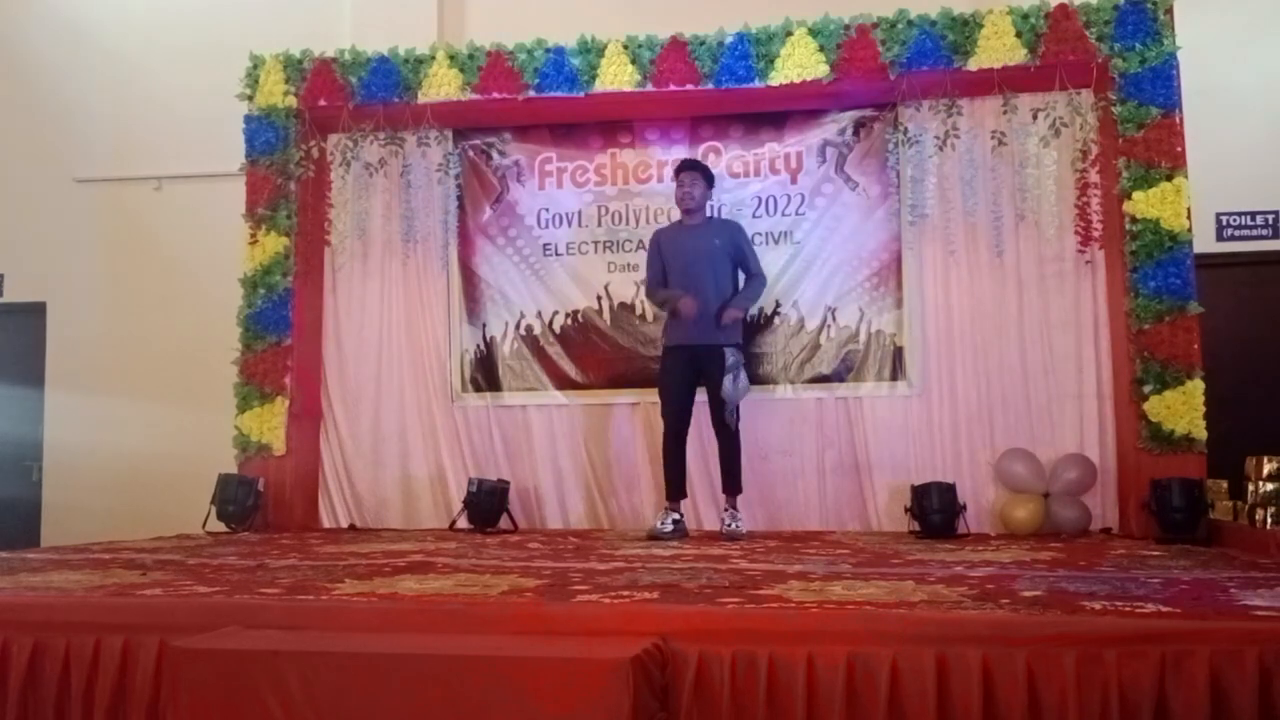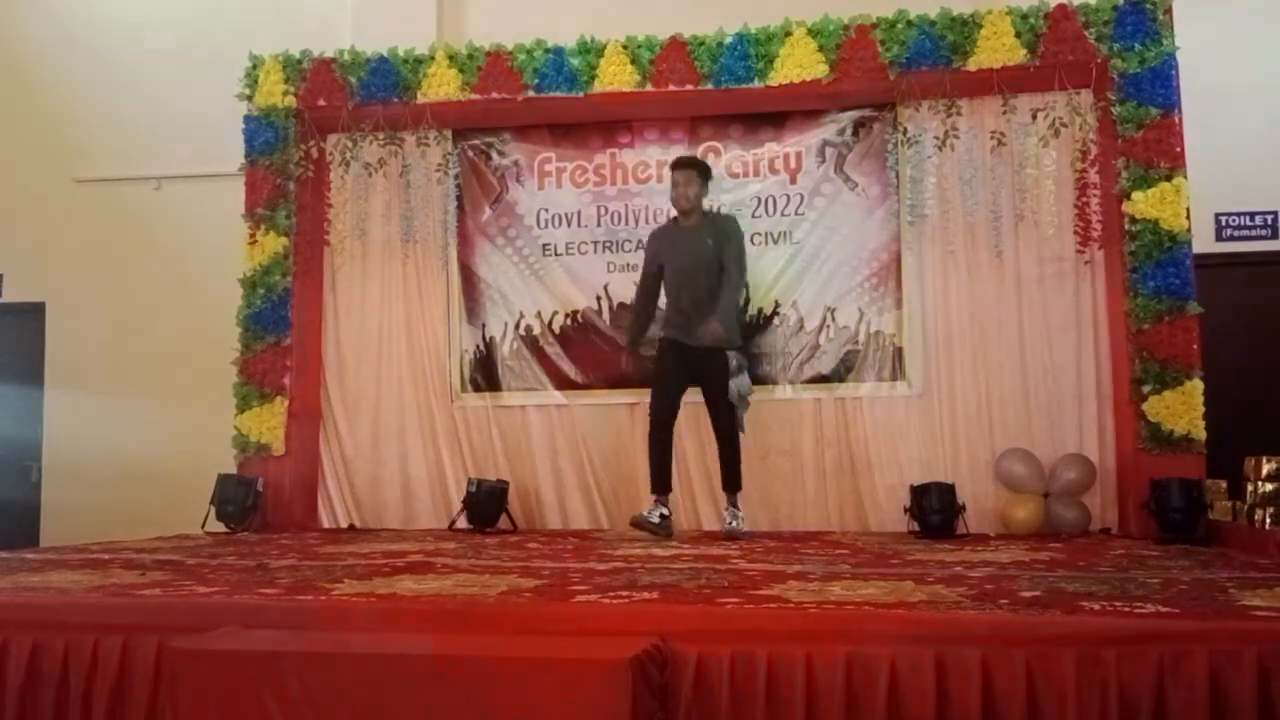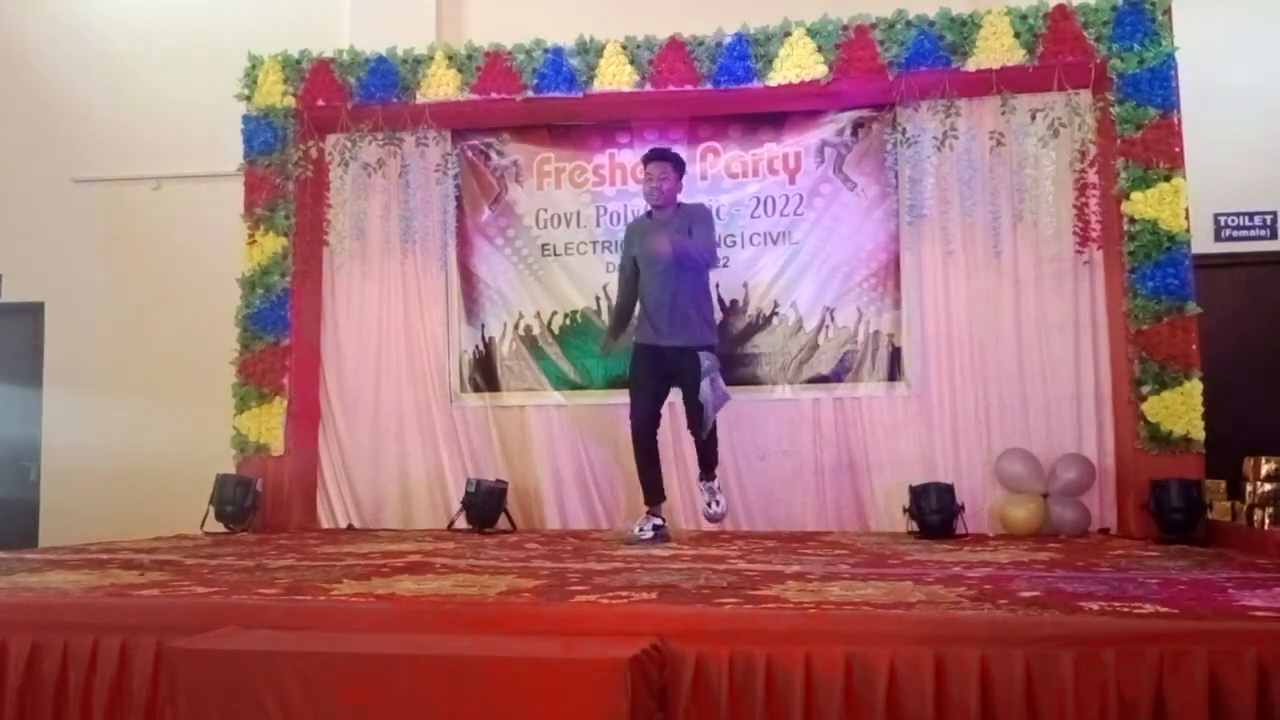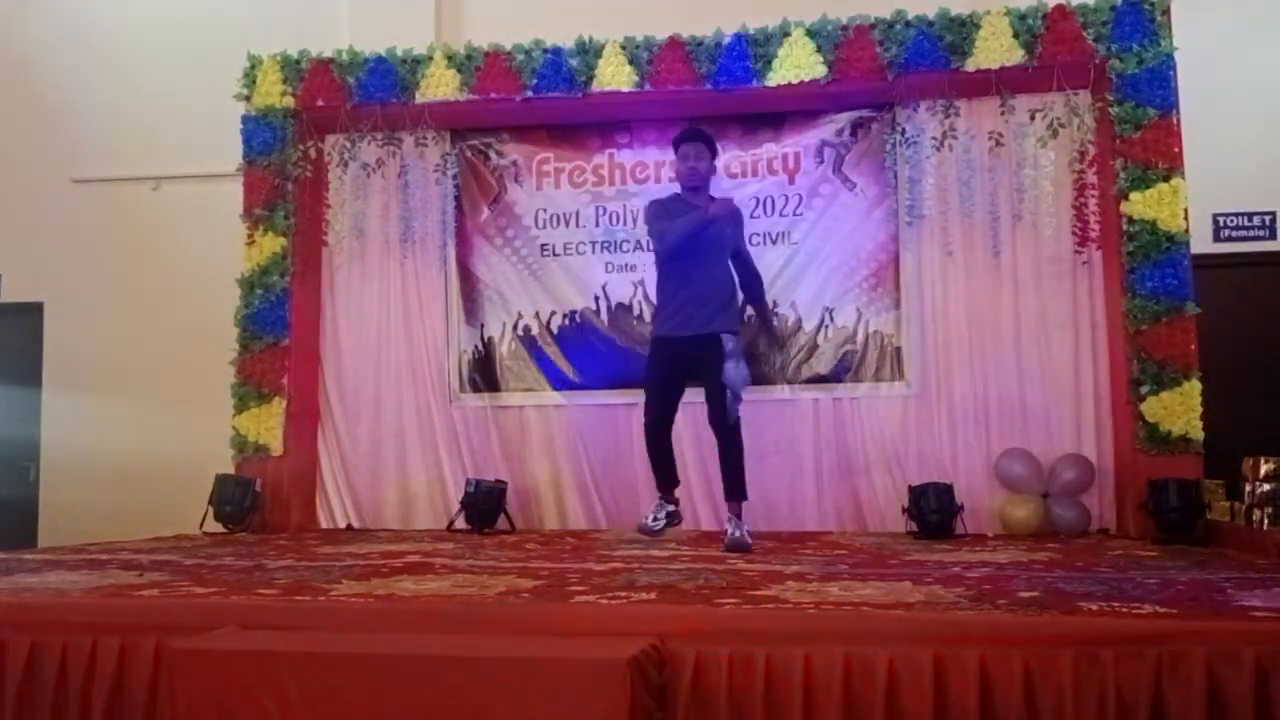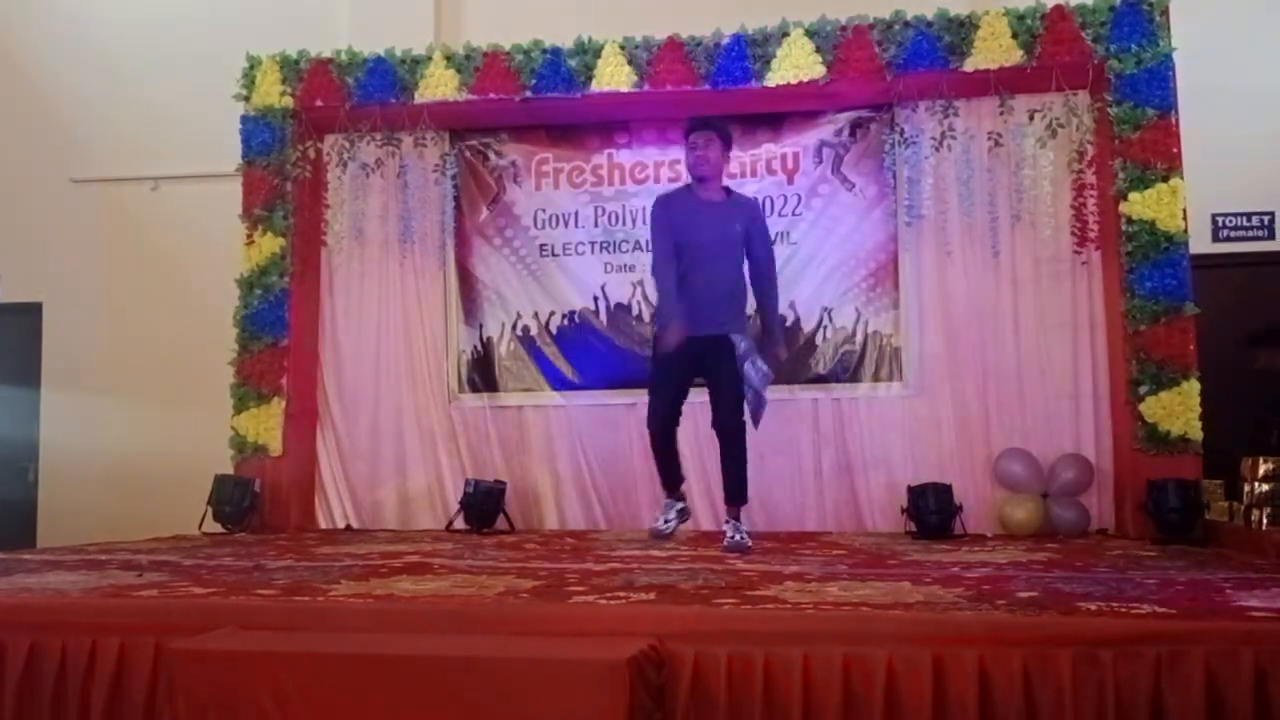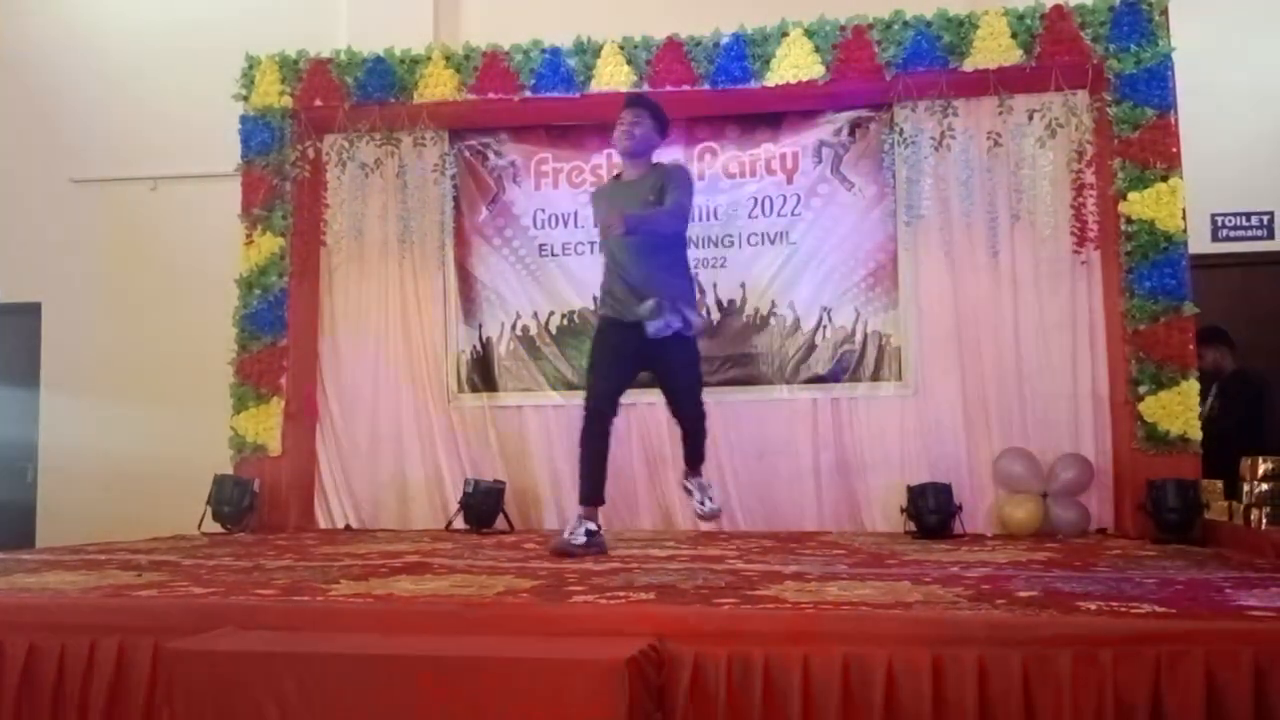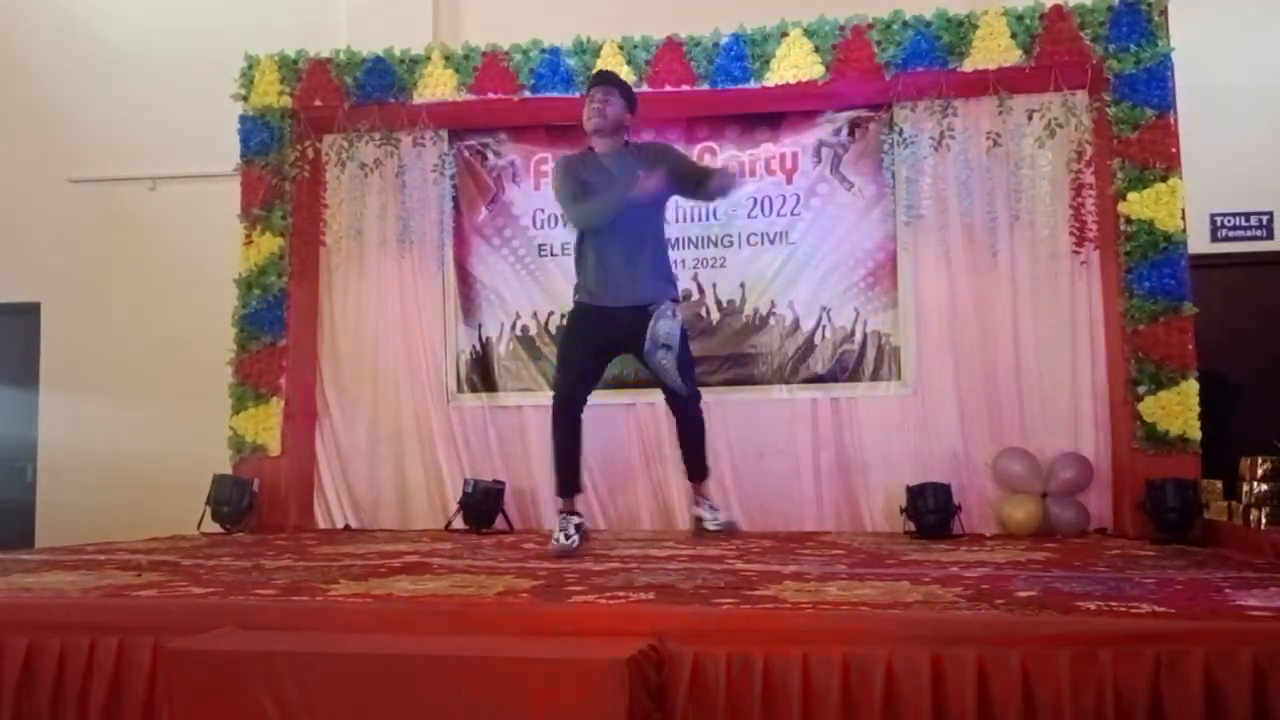
dt=0.4s
person 1, frame 1
left shoulder: (730, 231)
right shoulder: (662, 239)
left elbow: (756, 277)
right elbow: (653, 288)
left wrist: (738, 306)
right wrist: (676, 299)
left hip: (722, 344)
right hip: (678, 344)
left knee: (725, 423)
right knee: (674, 426)
left ankle: (731, 508)
right ankle: (672, 512)
person 1, frame 2
left shoulder: (724, 226)
right shoulder: (659, 238)
left elbow: (736, 277)
right elbow: (647, 291)
left wrist: (721, 317)
right wrist: (632, 342)
left hip: (718, 344)
right hip: (675, 342)
left knee: (726, 425)
right knee: (660, 416)
left ankle: (731, 506)
right ankle: (660, 508)
person 1, frame 3
left shoulder: (698, 216)
right shoulder: (633, 231)
left elbow: (707, 256)
left wrist: (672, 247)
right wrist: (616, 328)
left hip: (694, 343)
right hip: (648, 345)
left knee: (702, 423)
right knee: (642, 424)
left ankle: (708, 480)
right ankle: (653, 514)
person 1, frame 4
left shoulder: (731, 211)
right shoulder: (661, 209)
left elbow: (747, 268)
right elbow: (667, 242)
left wrist: (766, 319)
right wrist: (706, 214)
left hip: (719, 335)
right hip: (670, 335)
left knee: (725, 422)
right knee: (656, 422)
left ankle: (735, 518)
right ankle: (666, 500)
person 1, frame 5
left shoulder: (747, 209)
right shoulder: (667, 207)
left elbow: (764, 273)
right elbow: (663, 268)
left wrist: (774, 334)
right wrist: (666, 323)
left hip: (726, 336)
right hip: (679, 334)
left knee: (729, 426)
right knee: (659, 419)
left ankle: (734, 521)
right ankle: (675, 500)
person 1, frame 6
left shoulder: (674, 177)
right shoulder: (601, 195)
left elbow: (673, 221)
left wrist: (628, 222)
left hip: (671, 319)
right hip: (617, 320)
left knee: (690, 412)
right knee: (597, 411)
left ankle: (694, 475)
right ankle: (588, 522)
person 1, frame 7
left shoulder: (652, 154)
right shoulder: (569, 167)
left elbow: (707, 182)
right elbow: (581, 215)
left wrist: (725, 177)
right wrist: (635, 194)
left hip: (653, 303)
right hip: (593, 306)
left knee: (685, 399)
right knee: (566, 405)
left ankle: (701, 502)
right ankle: (570, 515)
